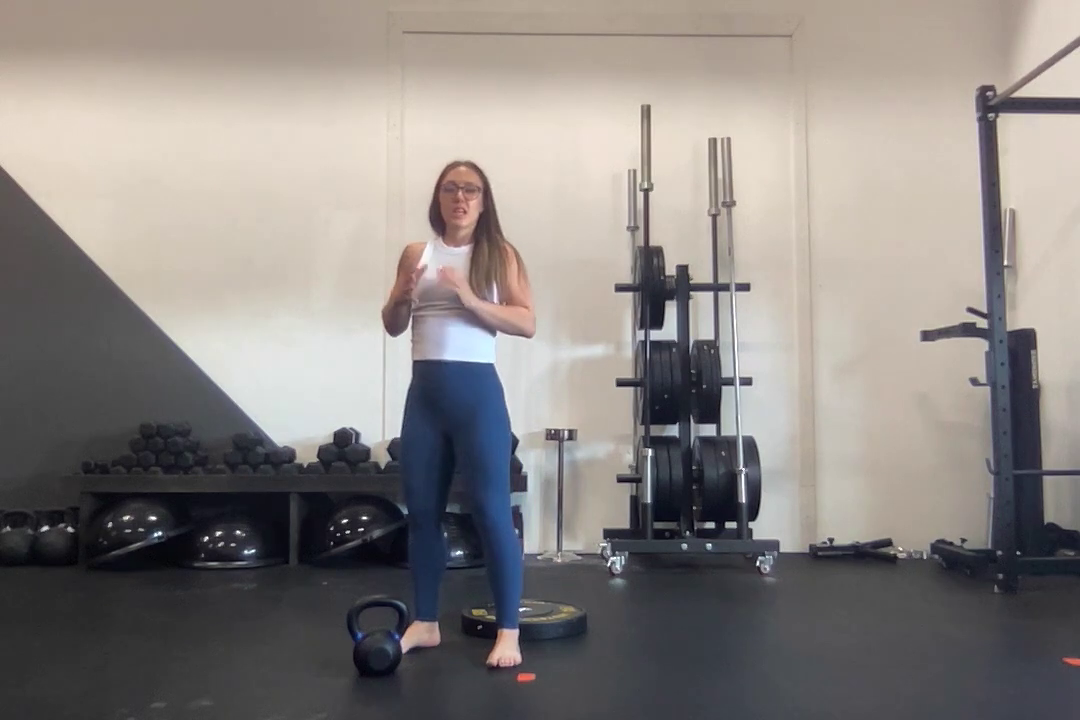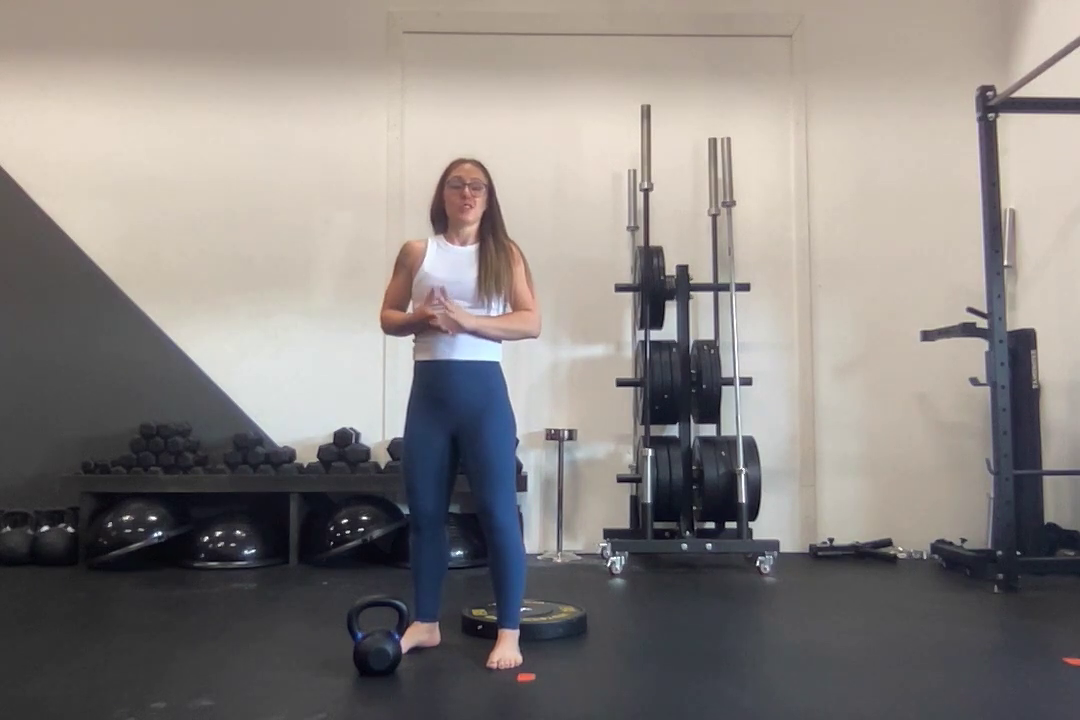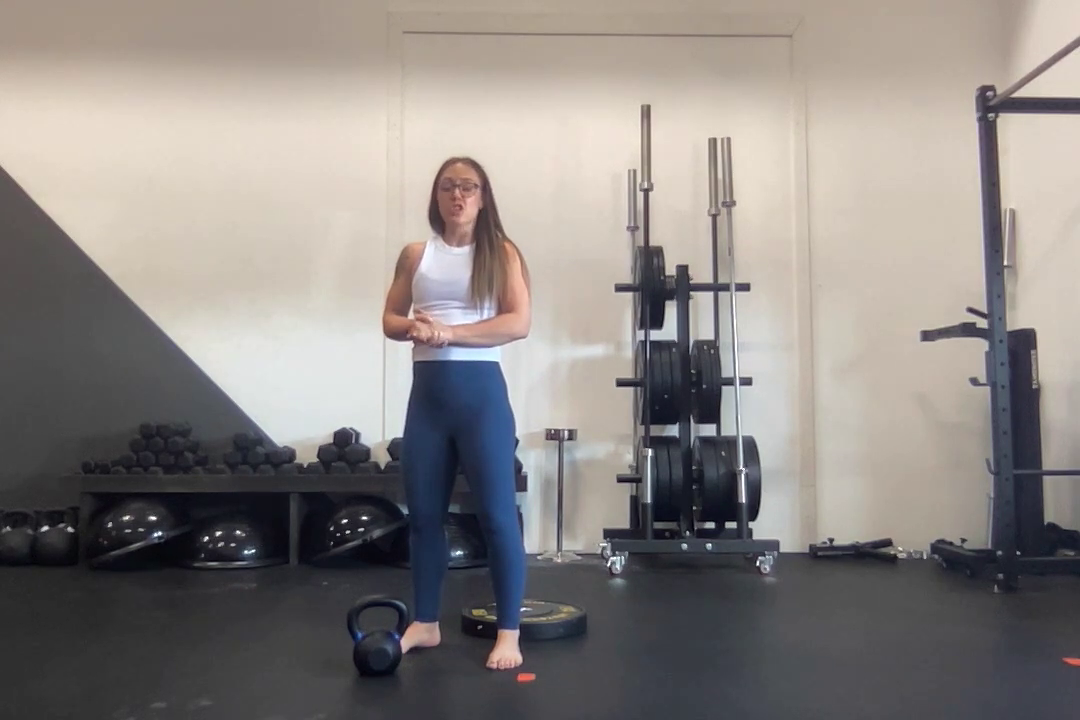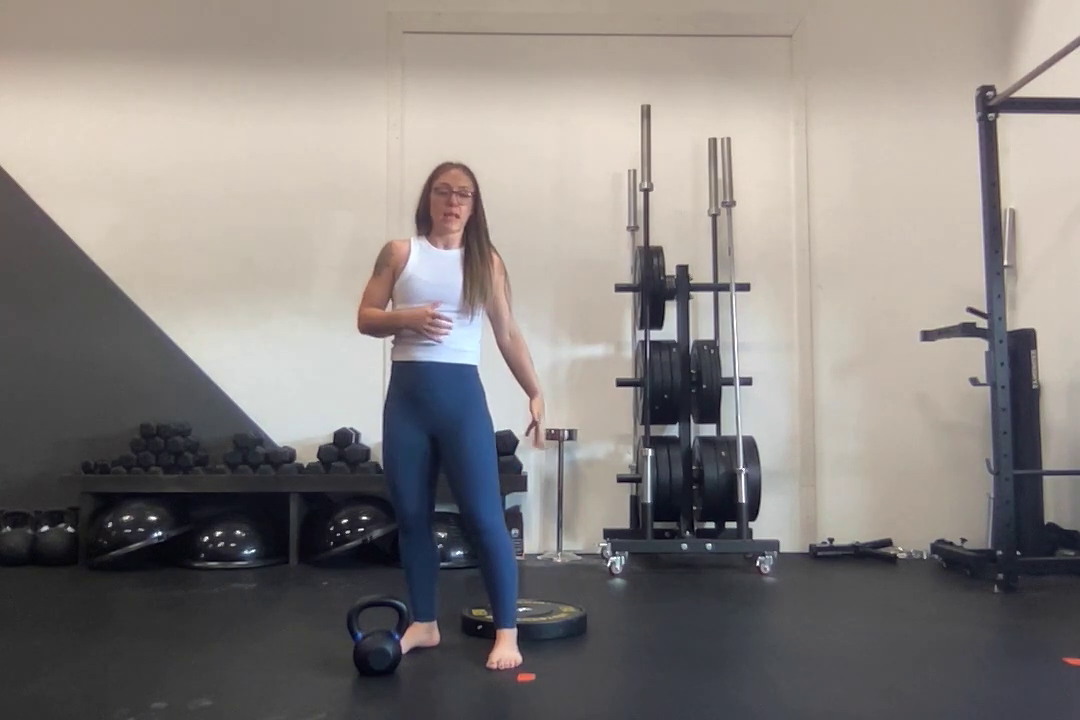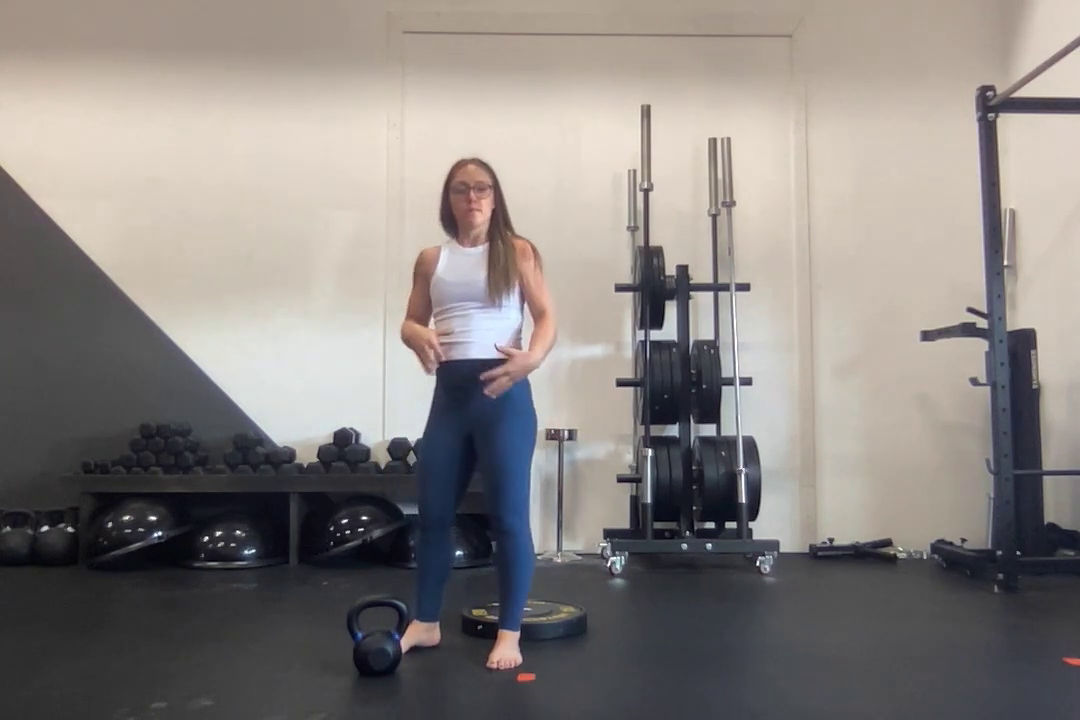
dt=1s
person 1, frame 1
left shoulder: (500, 254)
right shoulder: (415, 254)
left elbow: (527, 322)
right elbow: (391, 325)
left wrist: (469, 299)
right wrist: (402, 294)
left hip: (476, 390)
right hip: (423, 391)
left knee: (491, 511)
right knee: (421, 511)
left ankle: (508, 631)
right ankle: (425, 623)
person 1, frame 2
left shoulder: (505, 254)
right shoulder: (416, 252)
left elbow: (531, 322)
right elbow: (388, 318)
left wrist: (468, 321)
right wrist: (421, 318)
left hip: (482, 391)
right hip: (428, 391)
left knee: (497, 512)
right knee: (424, 511)
left ankle: (509, 632)
right ankle: (425, 623)
person 1, frame 3
left shoulder: (502, 253)
right shoulder: (415, 255)
left elbow: (519, 322)
right elbow: (390, 318)
left wrist: (449, 332)
right wrist: (414, 327)
left hip: (480, 391)
right hip: (426, 392)
left knee: (496, 513)
right knee: (423, 513)
left ankle: (508, 632)
right ankle: (425, 623)
person 1, frame 4
left shoulder: (486, 260)
right shoulder: (399, 252)
left elbow: (508, 334)
right elbow: (366, 318)
left wrist: (535, 393)
right wrist: (405, 319)
left hip: (462, 394)
right hip: (406, 393)
left knee: (484, 517)
right knee: (411, 515)
left ankle: (506, 632)
right ankle: (424, 623)
person 1, frame 5
left shoulder: (518, 251)
right shoulder: (431, 259)
left elbow: (545, 315)
right elbow: (411, 321)
left wrist: (533, 356)
right wrist: (419, 338)
left hip: (503, 393)
right hip: (449, 393)
left knee: (508, 516)
right knee: (432, 512)
left ankle: (509, 633)
right ankle: (425, 622)
